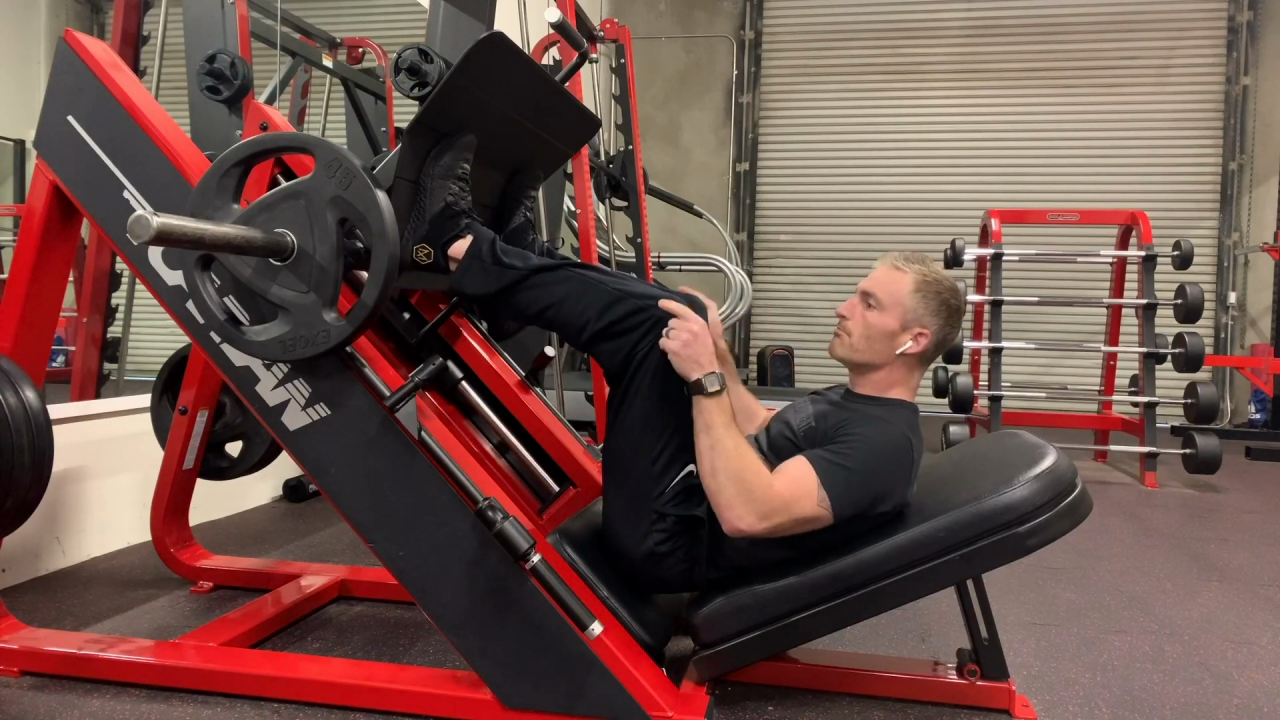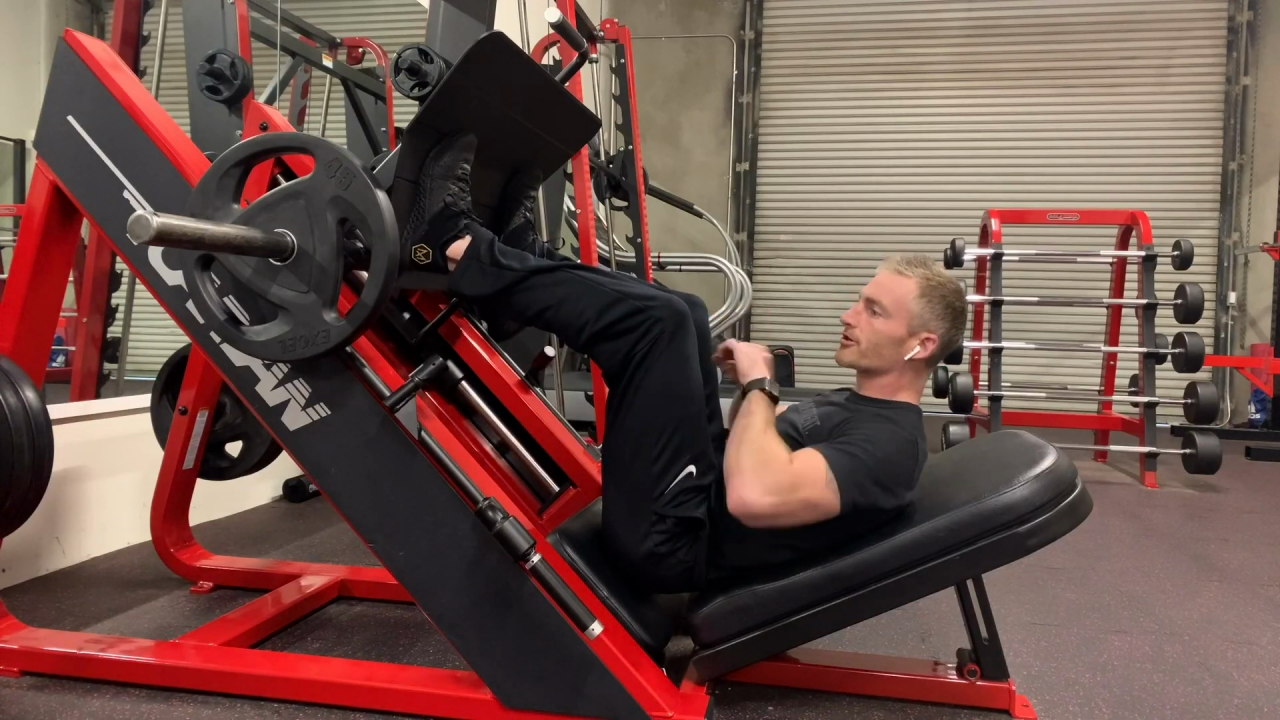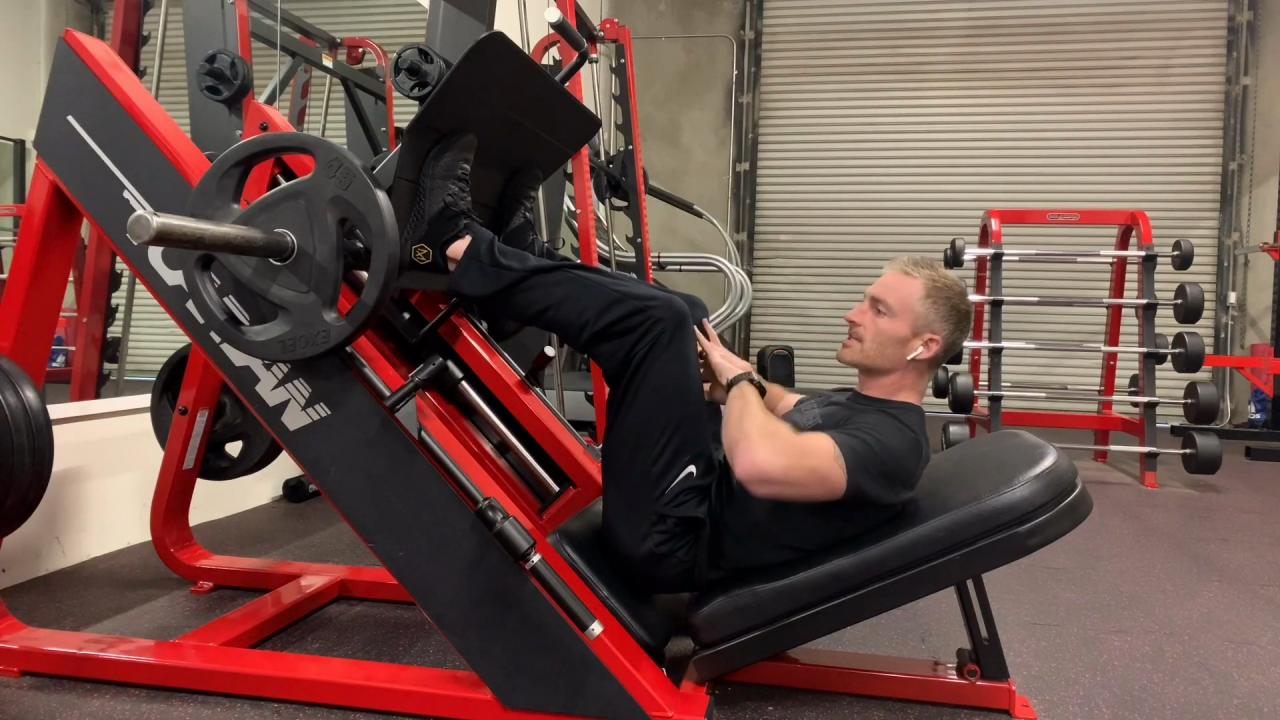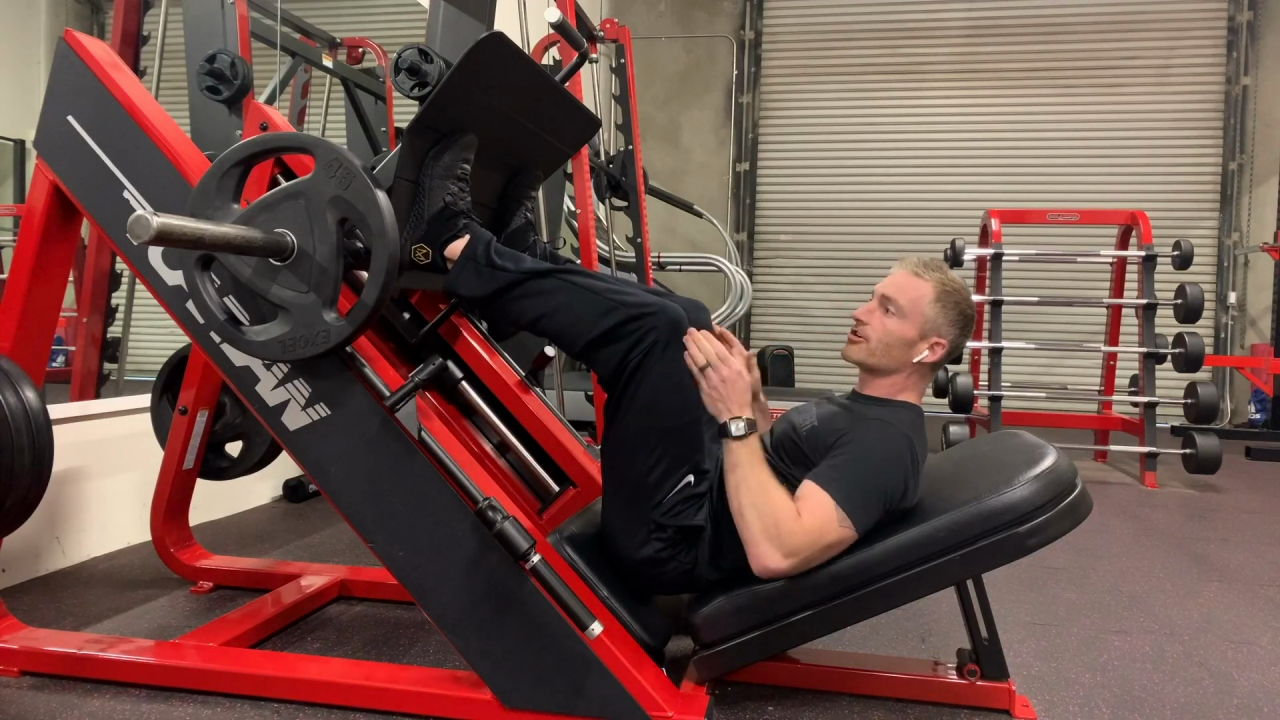
dt=0.5s
person 1, frame 1
left shoulder: (884, 440)
right shoulder: (854, 403)
left elbow: (747, 514)
left wrist: (704, 379)
right wrist: (721, 355)
left hip: (668, 540)
right hip: (697, 500)
left knee: (654, 322)
right knee: (679, 316)
left ankle: (456, 245)
right ankle: (517, 248)
person 1, frame 2
left shoulder: (889, 441)
right shoulder: (860, 407)
left elbow: (755, 497)
left wrist: (757, 384)
right wrist: (748, 376)
left hip: (669, 538)
right hip: (697, 499)
left knee: (656, 320)
right knee: (676, 316)
left ankle: (457, 245)
right ankle: (519, 249)
person 1, frame 3
left shoulder: (891, 440)
right shoulder: (863, 407)
left elbow: (762, 462)
right elbow: (789, 410)
left wrist: (740, 380)
right wrist: (733, 377)
left hip: (670, 538)
right hip: (700, 500)
left knee: (656, 320)
right knee: (678, 320)
left ankle: (456, 247)
right ankle: (520, 251)
person 1, frame 4
left shoulder: (886, 442)
right shoulder: (865, 412)
left elbow: (773, 554)
left wrist: (735, 420)
right wrist: (753, 401)
left hip: (668, 541)
right hip: (700, 502)
left knee: (653, 327)
right knee: (681, 323)
left ankle: (455, 246)
right ankle: (522, 250)
